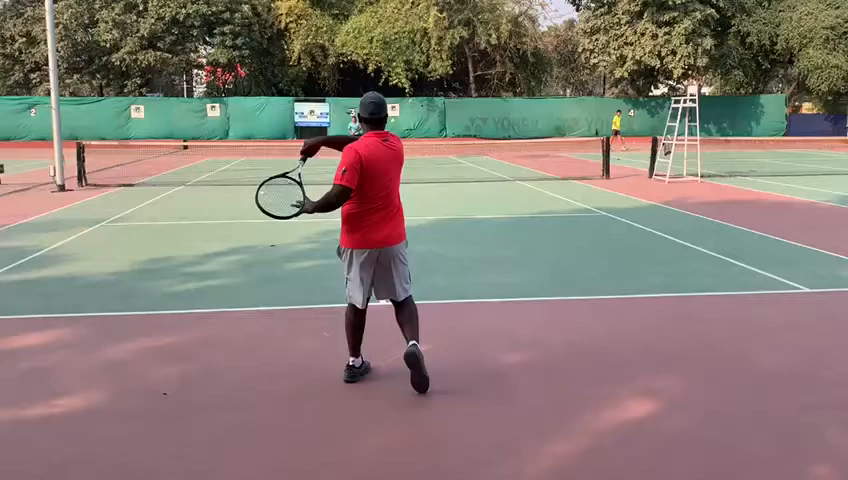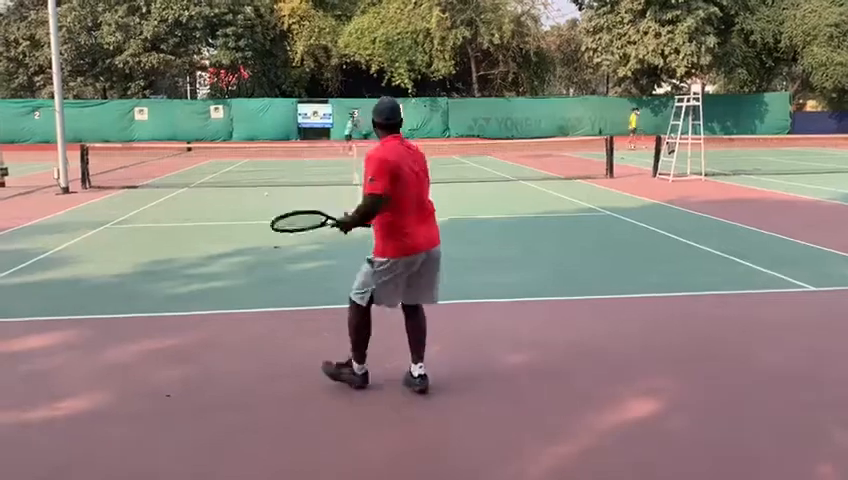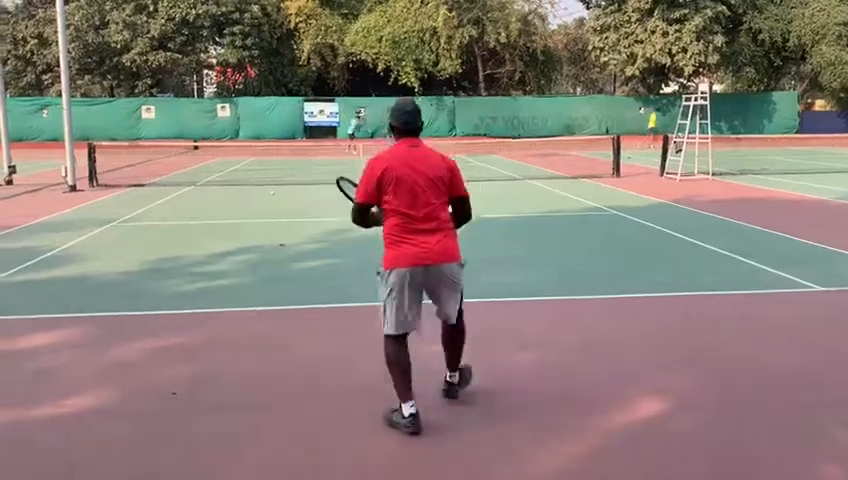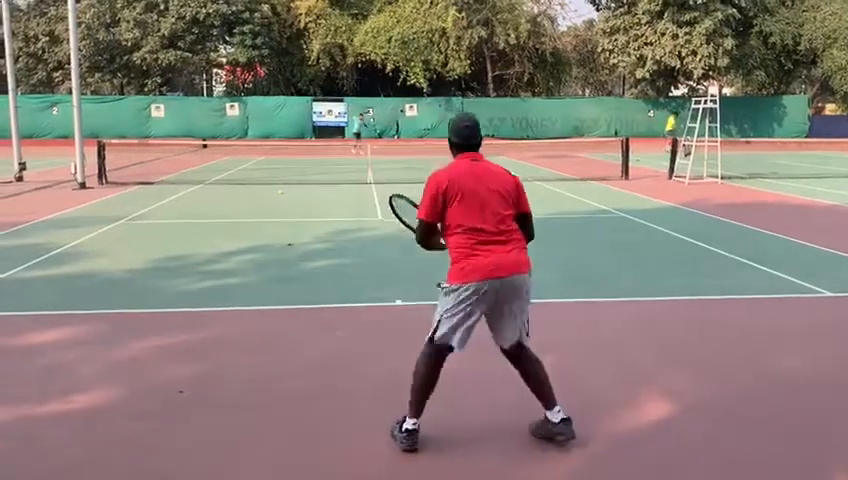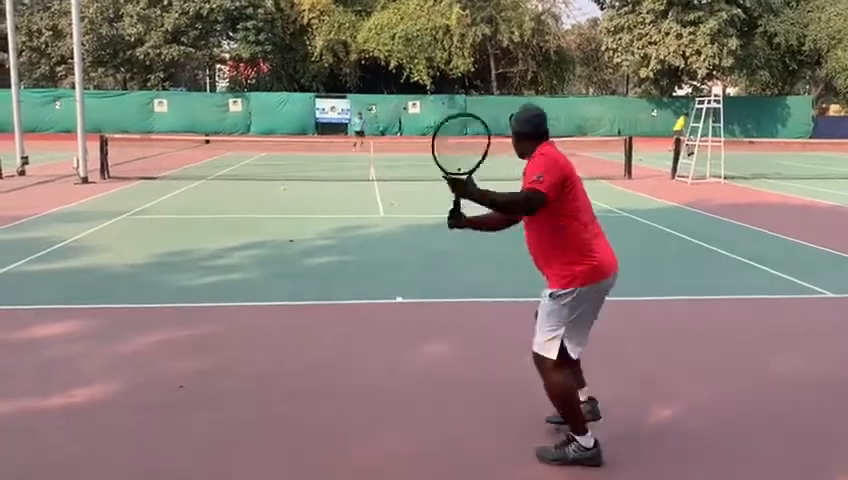
dt=0.5s
person 1, frame 1
left shoulder: (355, 152)
right shoulder: (396, 144)
left elbow: (338, 197)
left wrist: (312, 206)
right wrist: (322, 139)
left hip: (359, 242)
right hip: (393, 239)
left knee: (356, 303)
right knee: (403, 299)
left ankle: (354, 363)
right ankle: (413, 345)
person 1, frame 2
left shoulder: (378, 156)
right shoulder: (417, 153)
left elbow: (372, 205)
left wrist: (350, 221)
right wrist: (364, 217)
left hip: (396, 250)
right hip: (429, 244)
left knee: (359, 304)
right knee: (413, 306)
left ankle: (357, 369)
right ankle: (418, 372)
person 1, frame 3
left shoulder: (379, 164)
right shoulder: (444, 163)
left elbow: (359, 217)
right elbow: (464, 214)
left hip: (401, 261)
right hip: (444, 257)
left knee: (395, 336)
right knee: (453, 316)
left ankle: (407, 411)
right ankle: (454, 378)
person 1, frame 4
left shoulder: (440, 179)
right shoulder: (507, 177)
left elbow: (423, 238)
right elbow: (528, 232)
left wrist: (443, 240)
left hip: (470, 277)
right hip: (516, 272)
left knee: (435, 350)
right knee: (517, 349)
left ankle: (409, 427)
right ankle: (557, 419)
person 1, frame 5
left shoulder: (547, 163)
right shoulder: (543, 165)
left elbow: (526, 205)
right elbow: (506, 217)
left wrist: (472, 192)
right wrist: (466, 221)
left hip: (578, 276)
right hip: (590, 269)
left knee: (547, 359)
right knee: (558, 338)
left ankle: (583, 442)
right ankle: (582, 399)
